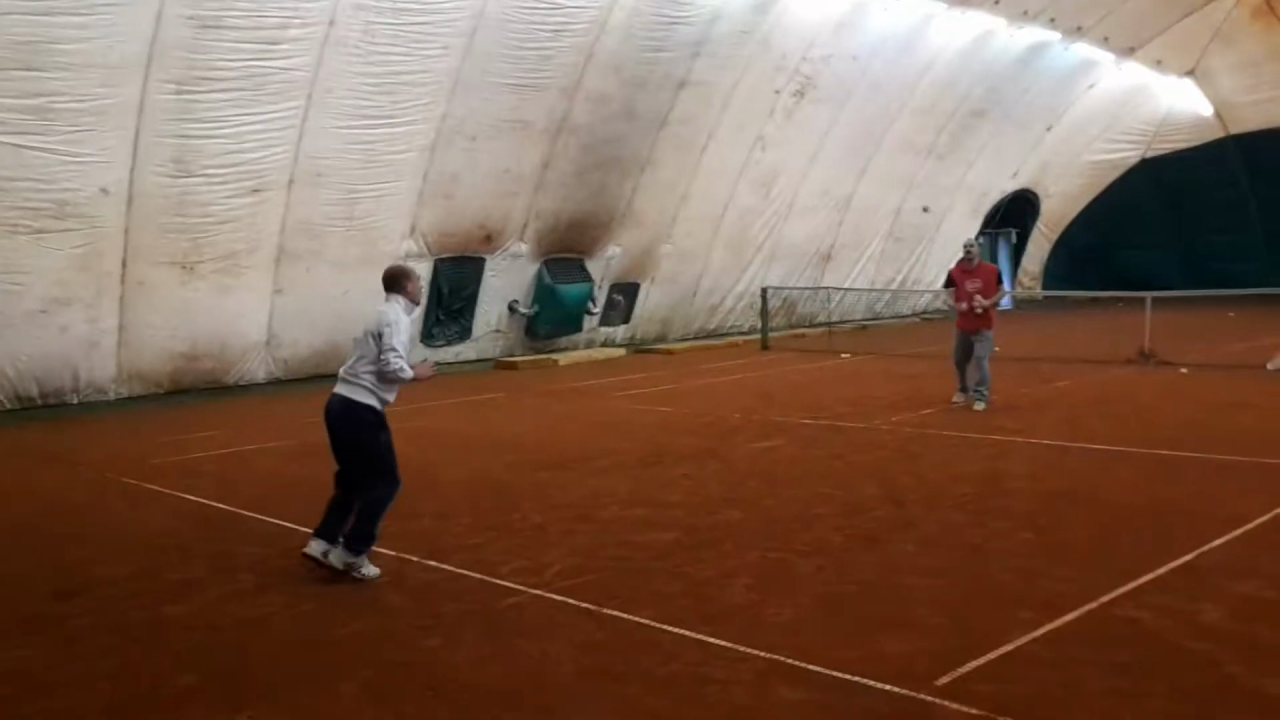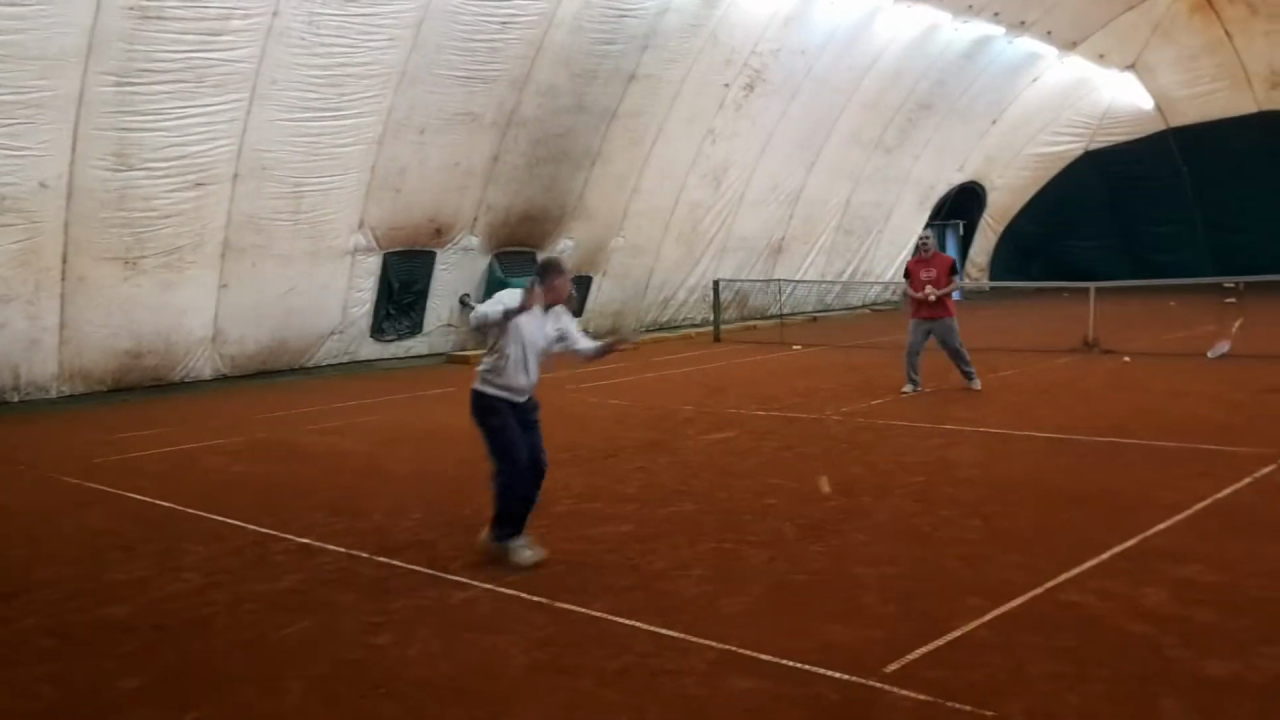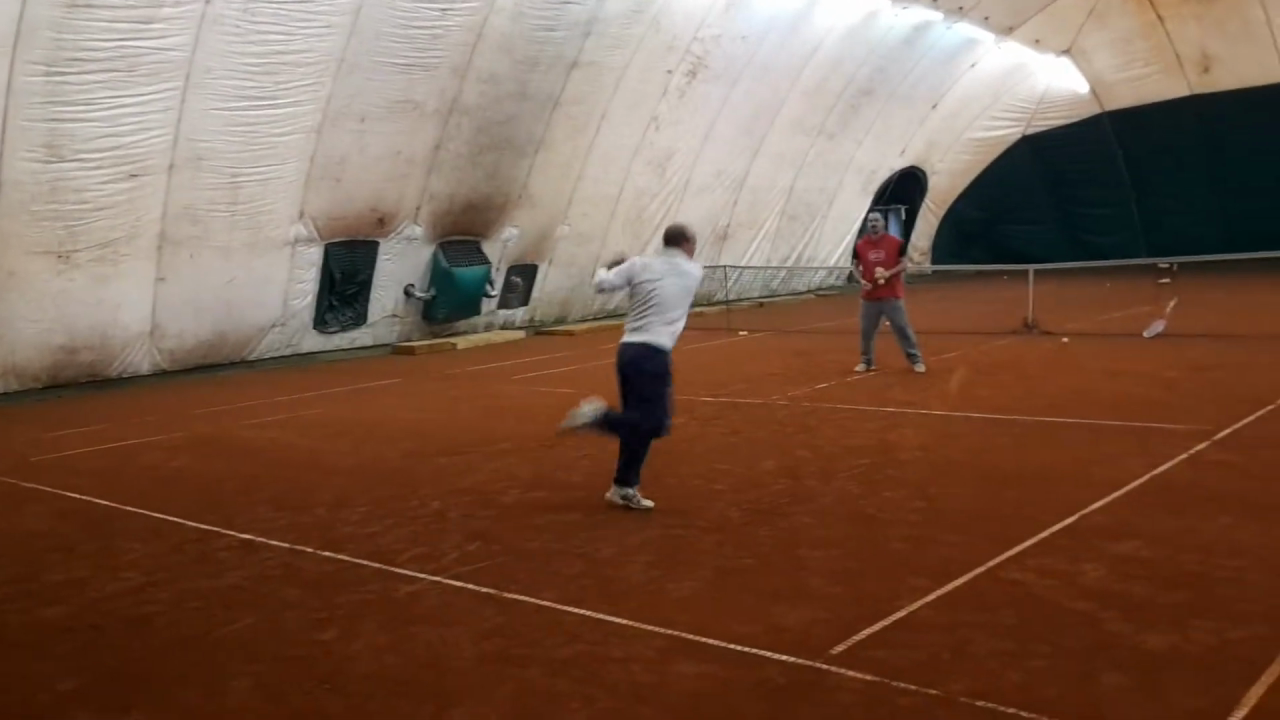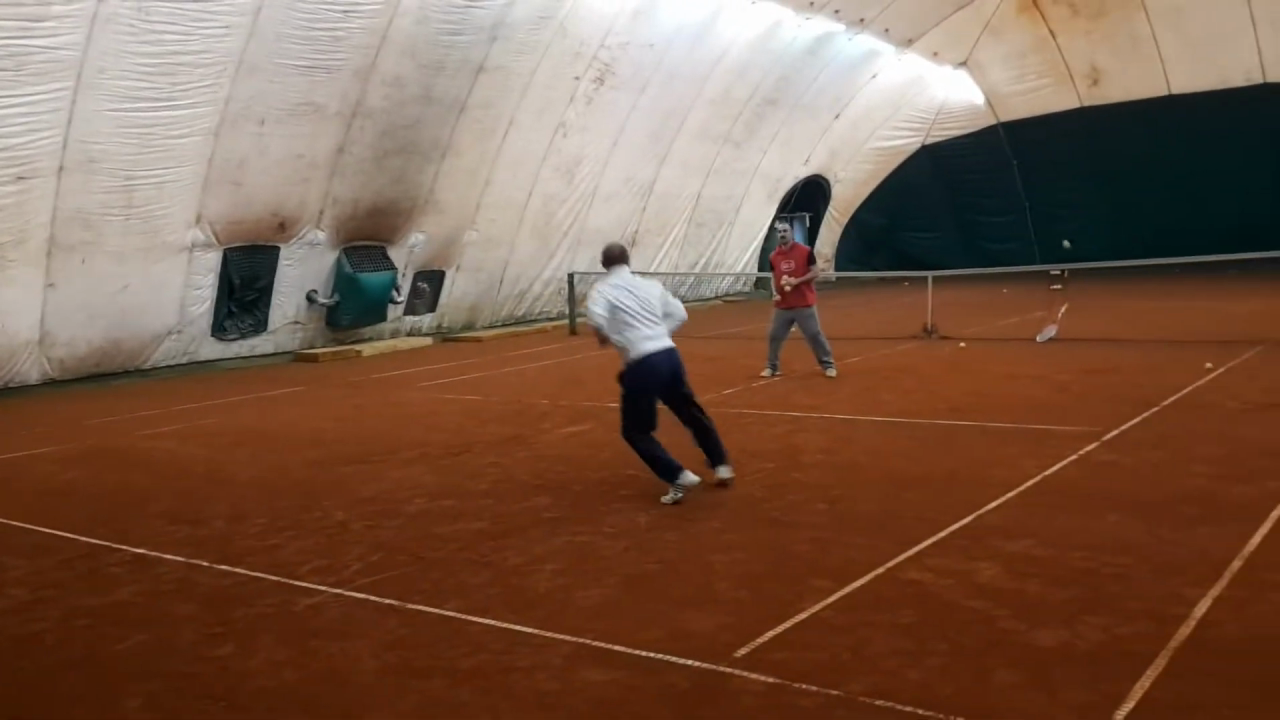
dt=0.7s
person 1, frame 1
left shoulder: (384, 314)
right shoulder: (397, 318)
right elbow: (391, 366)
left wrist: (410, 371)
right wrist: (416, 373)
left hip: (340, 403)
right hip: (361, 410)
left knee: (351, 479)
right knee: (383, 483)
left ankle: (324, 542)
right ankle: (352, 553)
person 1, frame 2
left shoulder: (559, 317)
right shoulder: (510, 299)
left elbow: (582, 346)
right elbow: (481, 317)
left wrist: (605, 347)
right wrist: (517, 310)
left hip: (522, 401)
right hip: (491, 398)
left knee: (535, 468)
right knee: (514, 467)
left ankle: (502, 532)
right ankle: (506, 538)
person 1, frame 3
left shoulder: (640, 264)
right shoulder: (692, 271)
left elbow: (601, 284)
left wrist: (607, 267)
left hip: (629, 351)
right hip: (652, 356)
left knee: (641, 422)
right knee: (651, 424)
left ankle: (624, 488)
right ankle: (598, 413)
person 1, frame 4
left shoulder: (600, 291)
right shoulder: (650, 285)
left elbow: (597, 321)
right elbow: (679, 314)
left wrist: (606, 338)
left hip: (641, 366)
right hip: (670, 358)
left knee: (635, 432)
right knee: (692, 414)
left ankle: (680, 479)
right ankle: (721, 467)
